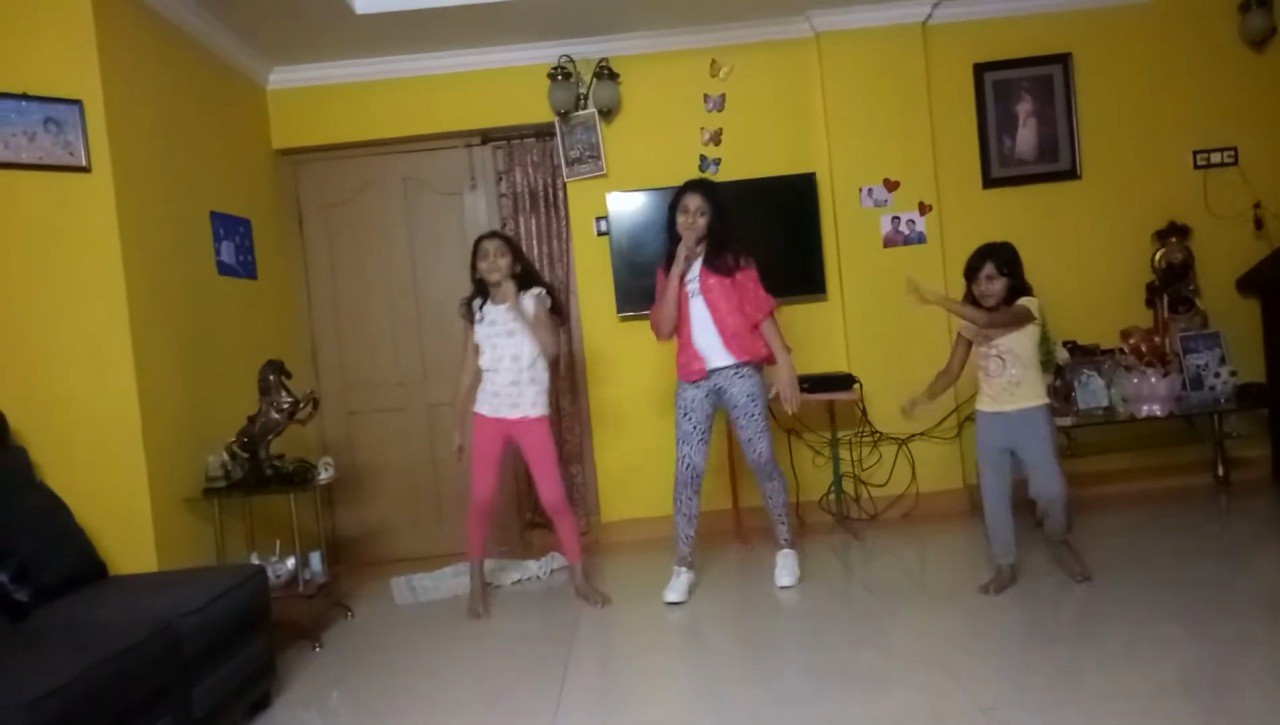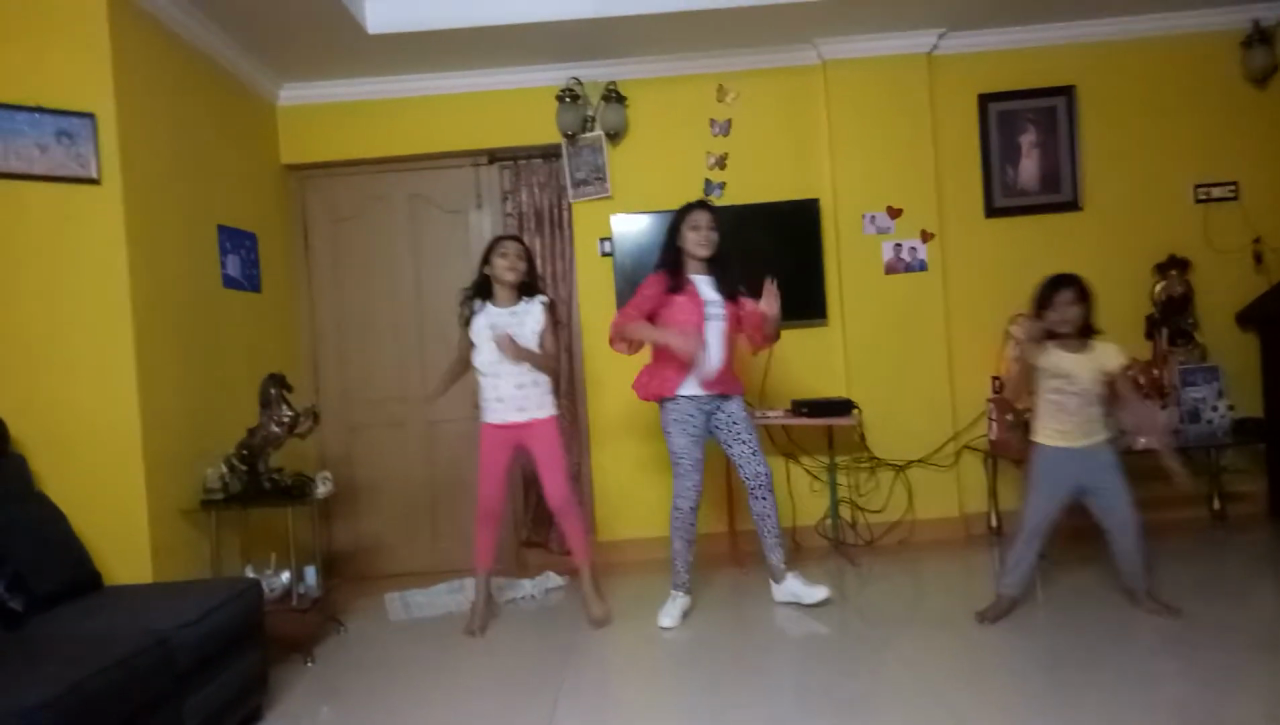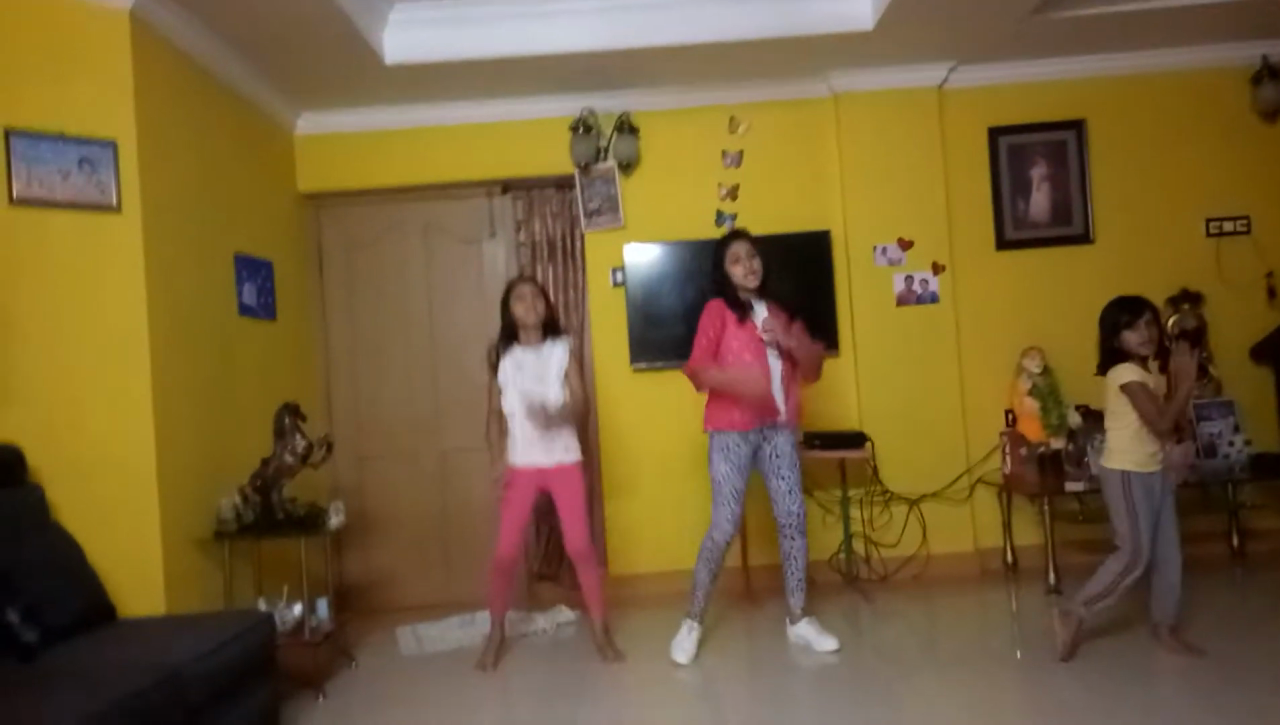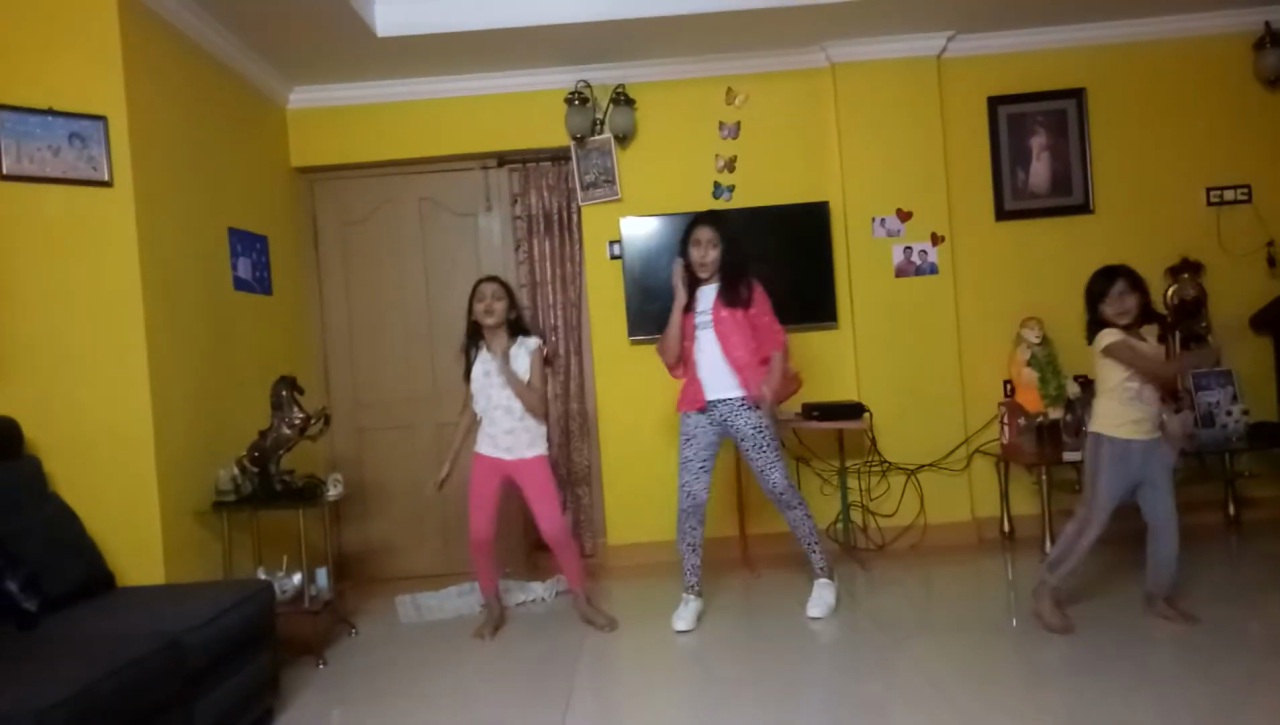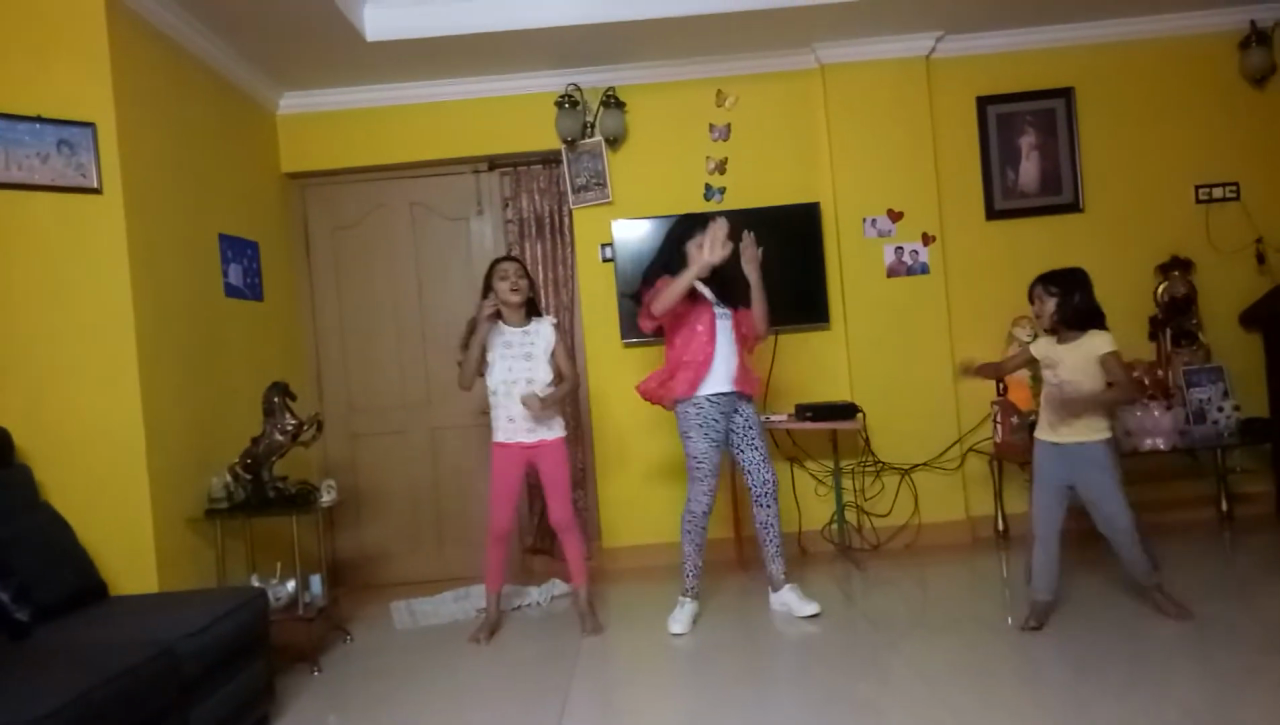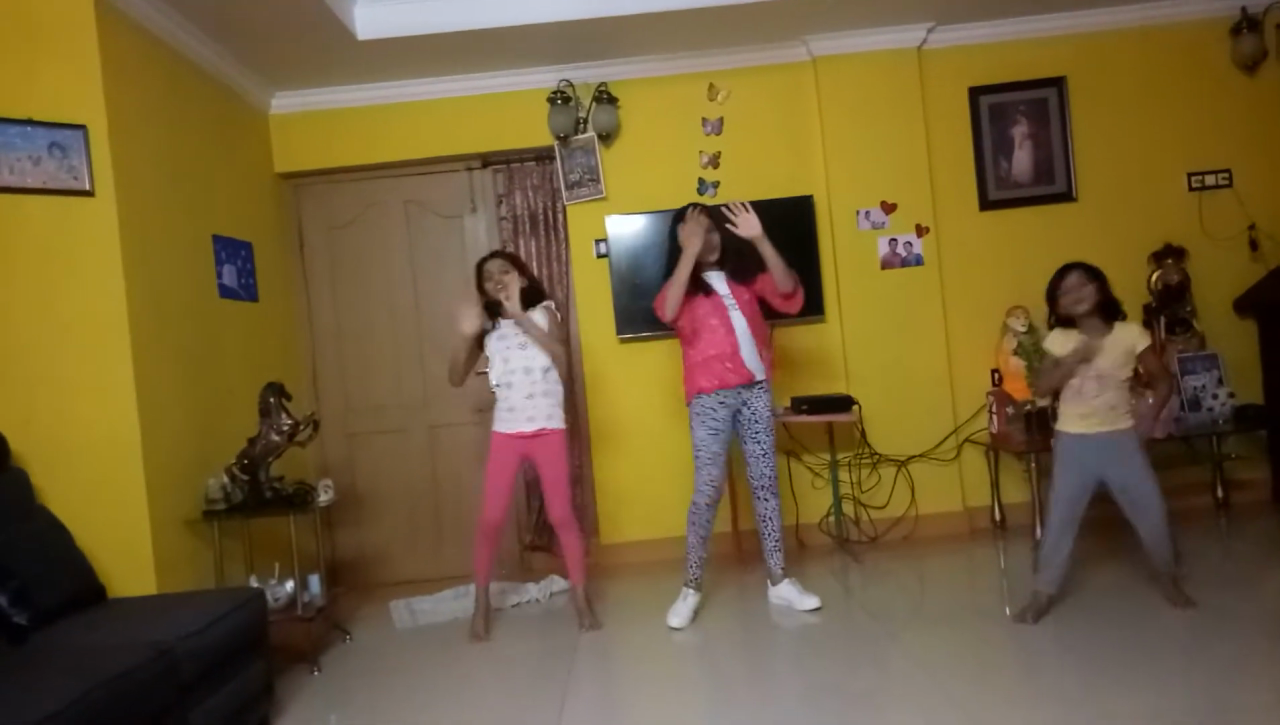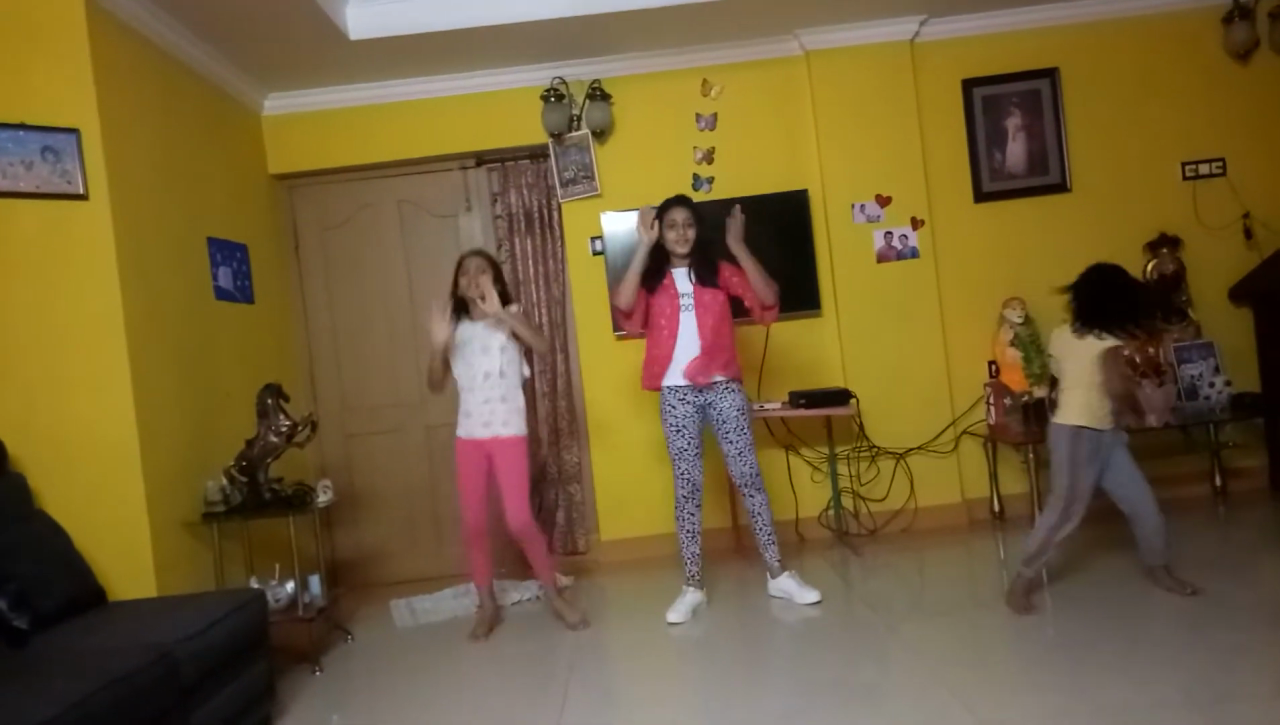
dt=0.4s
person 1, frame 1
left shoulder: (732, 259)
right shoulder: (668, 269)
left elbow: (759, 311)
right elbow: (663, 329)
left wrist: (784, 361)
right wrist: (677, 270)
left hip: (739, 371)
right hip: (693, 379)
left knee: (761, 460)
right knee: (688, 470)
left ankle: (785, 548)
right ankle: (683, 567)
person 1, frame 2
left shoulder: (726, 286)
right shoulder: (662, 283)
left elbow: (762, 333)
right elbow: (624, 326)
left wrist: (769, 314)
right wrist: (671, 338)
left hip: (725, 396)
right hip: (682, 399)
left knee: (758, 477)
right knee: (687, 494)
left ankle: (783, 578)
right ankle: (680, 591)
person 1, frame 3
left shoulder: (778, 313)
right shoulder: (718, 310)
left elbow: (812, 368)
right elbow: (700, 369)
left wrist: (791, 342)
right wrist: (739, 378)
left hip: (778, 428)
right hip: (734, 430)
left knee: (793, 519)
right knee: (724, 526)
left ankle: (798, 619)
right ankle: (693, 620)
person 1, frame 4
left shoulder: (746, 291)
right shoulder: (687, 301)
left elbow: (774, 344)
right elbow: (672, 360)
left wrist: (771, 388)
right wrist: (679, 300)
left hip: (746, 404)
right hip: (699, 410)
left knee: (780, 489)
right knee: (690, 500)
left ankle: (823, 575)
right ankle: (691, 595)
person 1, frame 5
left shoulder: (726, 291)
right shoulder: (671, 285)
left elbow: (757, 332)
right elbow: (657, 307)
left wrist: (753, 277)
right wrist: (700, 263)
left hip: (738, 399)
right hip: (698, 402)
left knee: (764, 486)
right knee: (701, 498)
left ankle: (780, 586)
right ankle: (689, 596)
person 1, frame 6
left shoulder: (743, 274)
right shoulder: (685, 282)
left elbow: (788, 291)
right elbow: (667, 312)
left wrist: (758, 239)
right wrist: (692, 251)
left hip: (755, 388)
right hip: (711, 395)
left knee: (765, 482)
right knee: (707, 488)
left ankle: (778, 580)
right ankle: (691, 588)
person 1, frame 7
left shoulder: (717, 271)
right shoulder: (652, 279)
left elbow: (769, 300)
right elbow: (623, 307)
left wrist: (744, 252)
right wrist: (642, 249)
left hip: (722, 386)
right hip: (675, 392)
left knee: (748, 476)
right knee: (687, 486)
left ankle: (778, 573)
right ankle: (692, 586)
person 2, frame 1
left shoulder: (535, 298)
right shoulder: (475, 311)
left elbow: (551, 348)
right elbow: (469, 370)
left wrist: (517, 306)
right wrist: (459, 424)
left hip: (532, 415)
right hip: (488, 417)
left knee: (554, 498)
right knee: (481, 501)
left ankle: (579, 578)
right ankle: (476, 583)
person 2, frame 2
left shoulder: (539, 308)
right shoulder: (474, 312)
left elbow: (553, 363)
right elbow: (462, 362)
left wrist: (522, 352)
right wrist: (444, 382)
left hip: (540, 418)
right hip: (495, 423)
left knee: (561, 499)
right knee: (488, 507)
left ankle: (589, 587)
right ankle: (482, 597)
person 2, frame 3
left shoulder: (562, 350)
right shoulder: (501, 357)
left elbow: (580, 404)
right elbow: (494, 415)
left wrist: (555, 413)
right wrist: (498, 459)
left hip: (565, 462)
right hip: (521, 466)
left knee: (579, 547)
right knee: (506, 552)
left ankle: (600, 630)
right ankle: (496, 634)
person 2, frame 4
left shoulder: (529, 348)
right shoulder: (473, 354)
left elbow: (539, 409)
right elbow: (470, 411)
left wrist: (507, 370)
right wrist: (449, 460)
left hip: (530, 454)
right hip: (487, 456)
left knee: (555, 530)
right knee: (479, 536)
left ankle: (582, 601)
right ankle: (493, 609)
person 2, frame 5
left shoulder: (547, 327)
right shoulder: (485, 331)
left elbow: (570, 378)
right elbow: (465, 381)
left wrist: (547, 402)
right wrist: (480, 330)
left hip: (550, 436)
right hip: (506, 441)
left knee: (564, 518)
right knee: (499, 526)
left ankle: (584, 602)
right ankle: (493, 611)
person 2, frame 6
left shoulder: (543, 313)
right shoulder: (487, 328)
left elbow: (561, 356)
right elbow: (456, 378)
left wrist: (520, 313)
right wrist: (466, 336)
left hip: (548, 429)
right hip: (505, 432)
left knee: (562, 515)
right knee: (490, 518)
left ankle: (581, 597)
right ankle: (481, 603)
person 2, frame 7
left shoulder: (508, 319)
right shoulder: (455, 328)
left elbow: (541, 345)
right elbow: (436, 384)
left wrist: (500, 312)
right wrist: (438, 346)
left hip: (509, 435)
right hip: (468, 438)
left knee: (519, 522)
right knee: (473, 524)
left ankle: (553, 593)
right ankle: (487, 605)
person 3, frame 1
left shoulder: (1026, 308)
right shoulder: (970, 323)
left elbow: (989, 321)
right elbow: (952, 370)
left wrist: (938, 300)
right wrist: (924, 397)
left hip: (1030, 413)
right hip: (990, 417)
left knee: (1050, 487)
right knee: (994, 495)
left ankle: (1059, 541)
right ankle: (1004, 565)
person 3, frame 2
left shoulder: (1106, 353)
right shoulder: (1039, 352)
left elbow: (1132, 398)
right elbow: (1016, 392)
right wrist: (1031, 351)
left hip: (1097, 451)
right hip: (1051, 454)
left knee: (1125, 523)
right knee: (1033, 526)
left ankle: (1140, 591)
right ankle: (1008, 593)
person 3, frame 3
left shoulder: (1149, 374)
right shoulder: (1126, 375)
left elbow: (1170, 423)
right elbow: (1161, 425)
right wrist: (1184, 383)
left hip: (1157, 475)
right hip: (1126, 476)
left knee: (1168, 555)
right knee: (1135, 555)
left ankle: (1165, 626)
right ankle: (1075, 613)
person 3, frame 4
left shoulder: (1148, 337)
right shoulder: (1109, 340)
right elbow: (1163, 372)
left wrist: (1162, 419)
right wrist: (1203, 356)
left hip: (1150, 445)
right hip: (1111, 444)
left knee: (1165, 522)
right knee: (1091, 519)
left ankle: (1159, 596)
right ankle: (1048, 590)
person 3, frame 5
left shoulder: (1100, 342)
right shoulder: (1042, 345)
left elbow: (1126, 391)
right elbow: (1003, 368)
left wrist: (1081, 399)
right wrist: (975, 370)
left hip: (1092, 449)
right hip: (1049, 449)
left knee: (1119, 523)
right knee: (1044, 528)
left ankle: (1153, 588)
right ankle: (1041, 600)
person 3, frame 6
left shoulder: (1130, 333)
right shoulder: (1059, 339)
left elbow: (1163, 379)
right elbow: (1041, 387)
right wrist: (1075, 358)
left hip: (1120, 439)
right hip: (1073, 441)
left knee: (1152, 514)
right knee: (1061, 520)
left ankle: (1168, 578)
right ankle: (1043, 592)
person 3, frame 7
left shoulder: (1061, 335)
right shoulder: (1108, 341)
right elbow: (1117, 389)
right wrist: (1136, 410)
left hip: (1102, 434)
right hip: (1078, 433)
left knee: (1144, 503)
right knee: (1065, 510)
left ankle: (1158, 568)
right ankle: (1023, 578)
